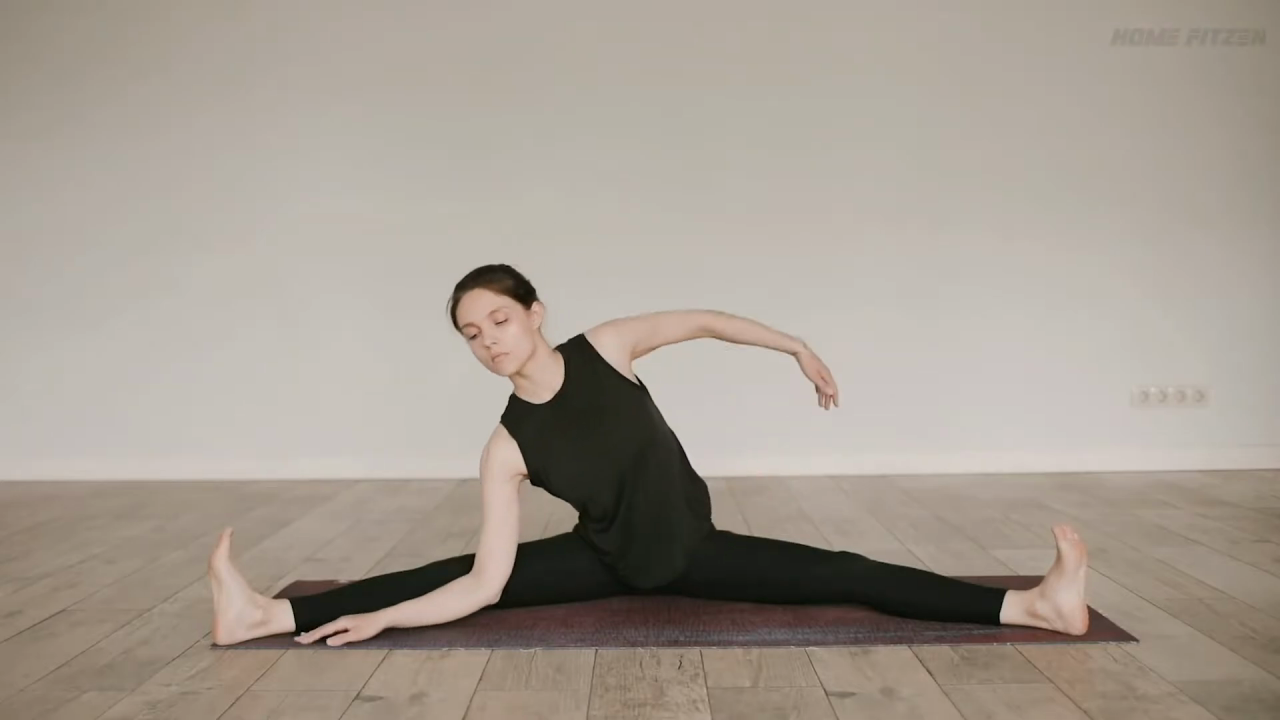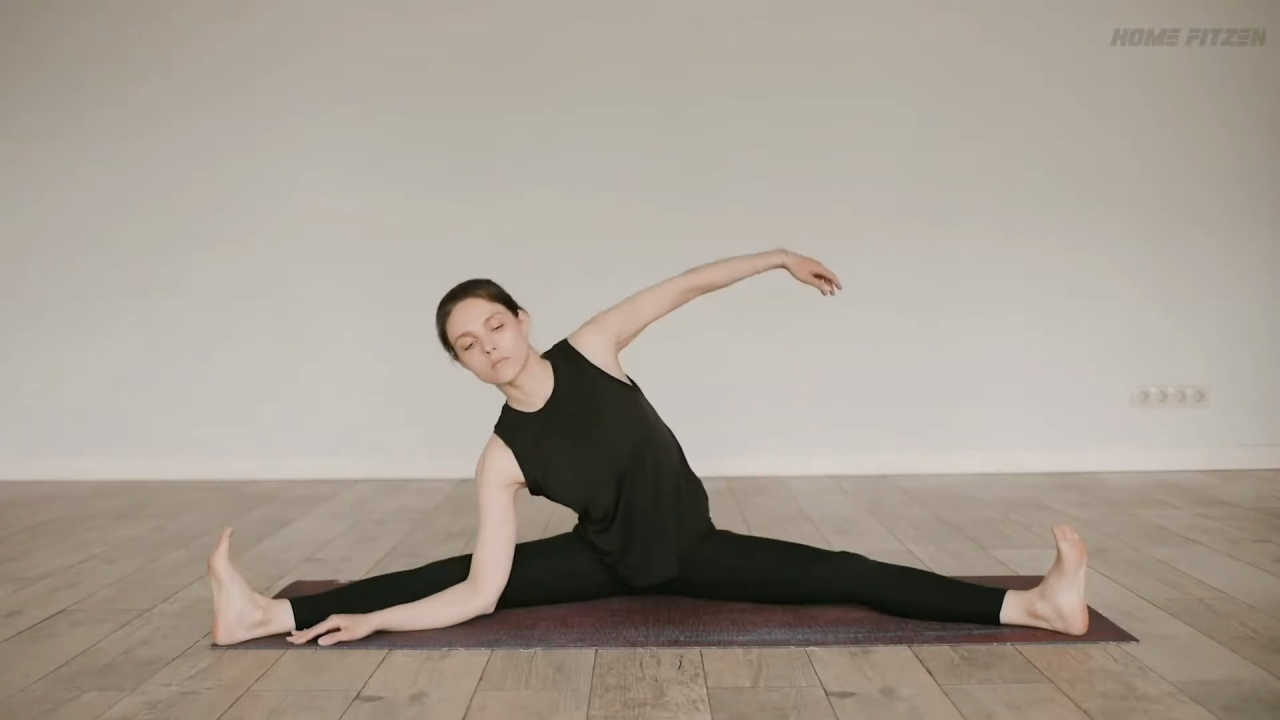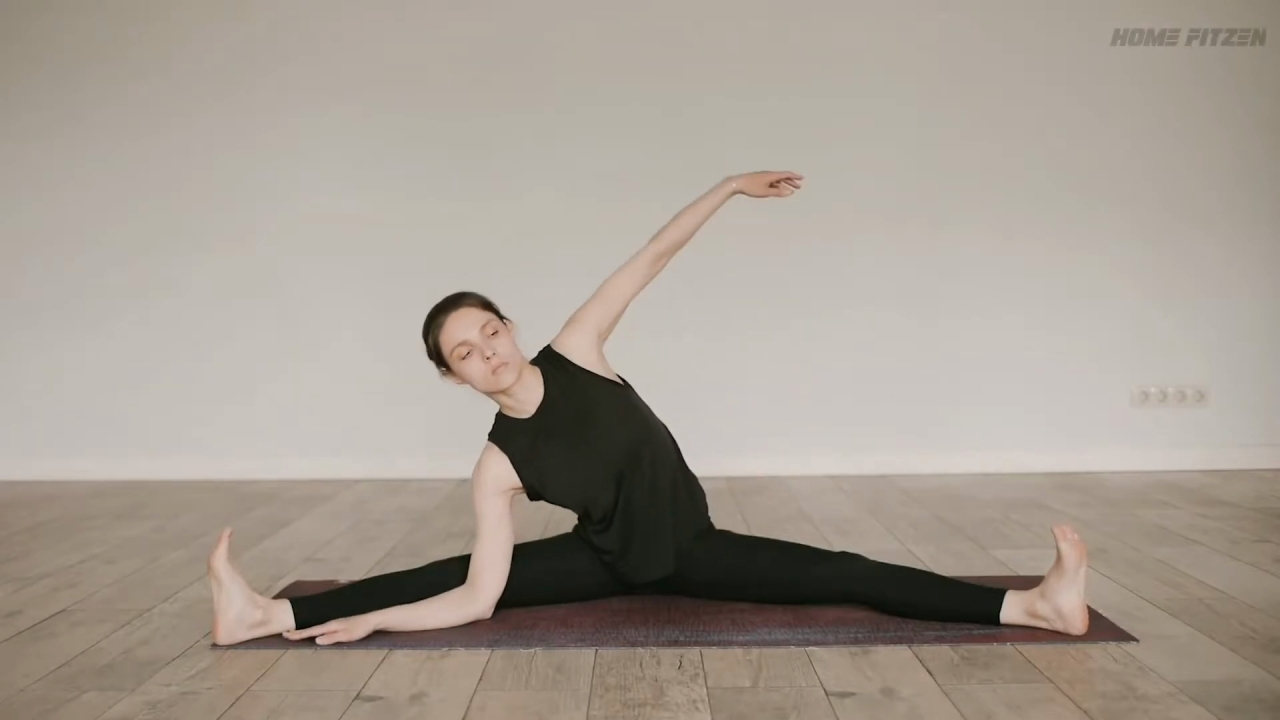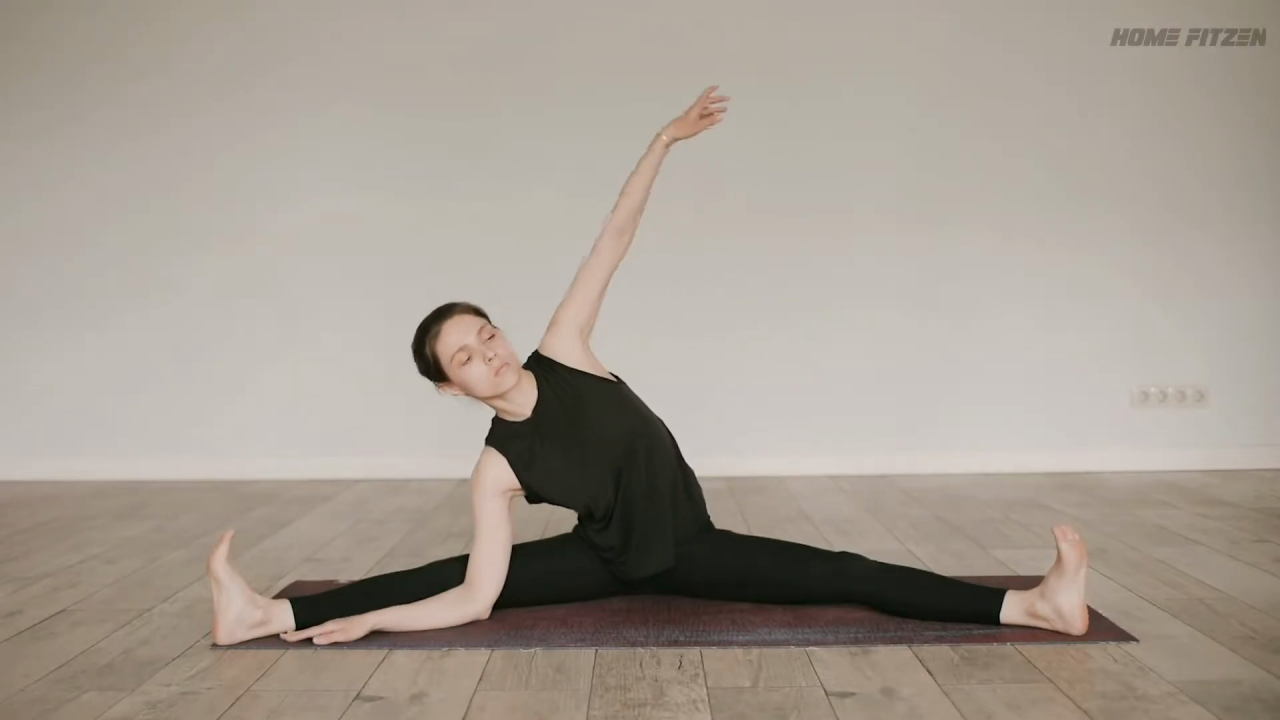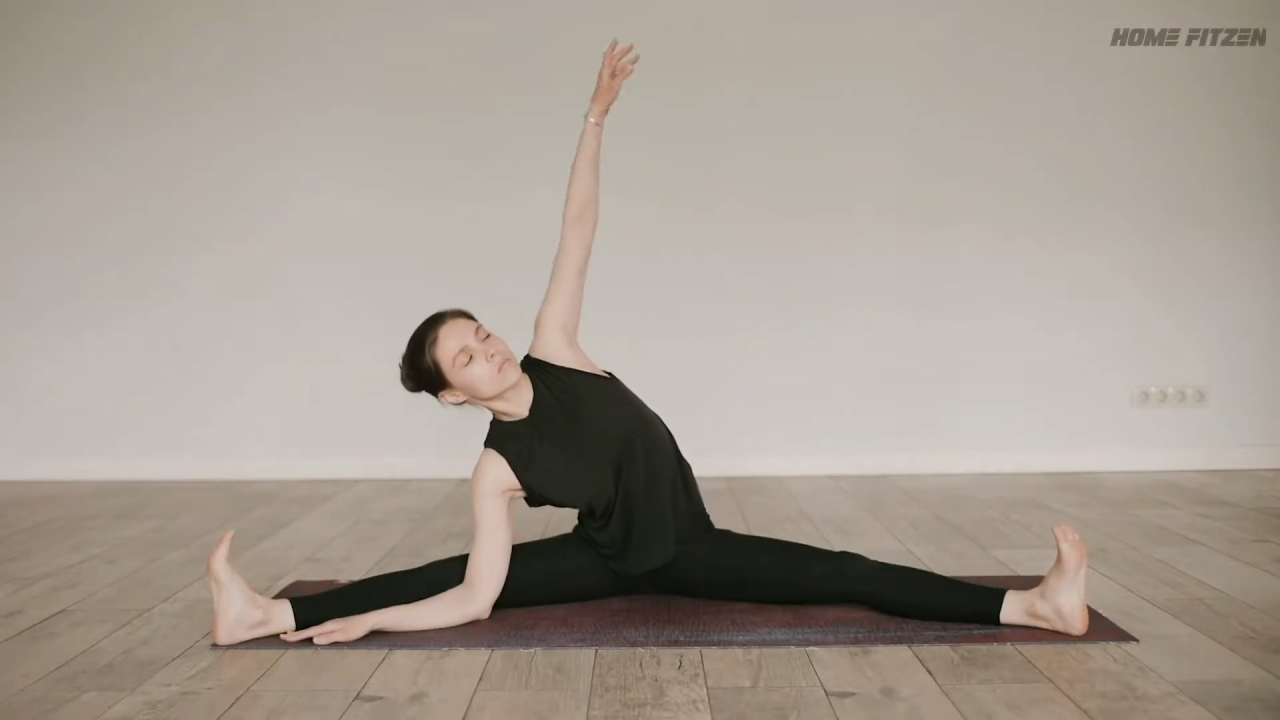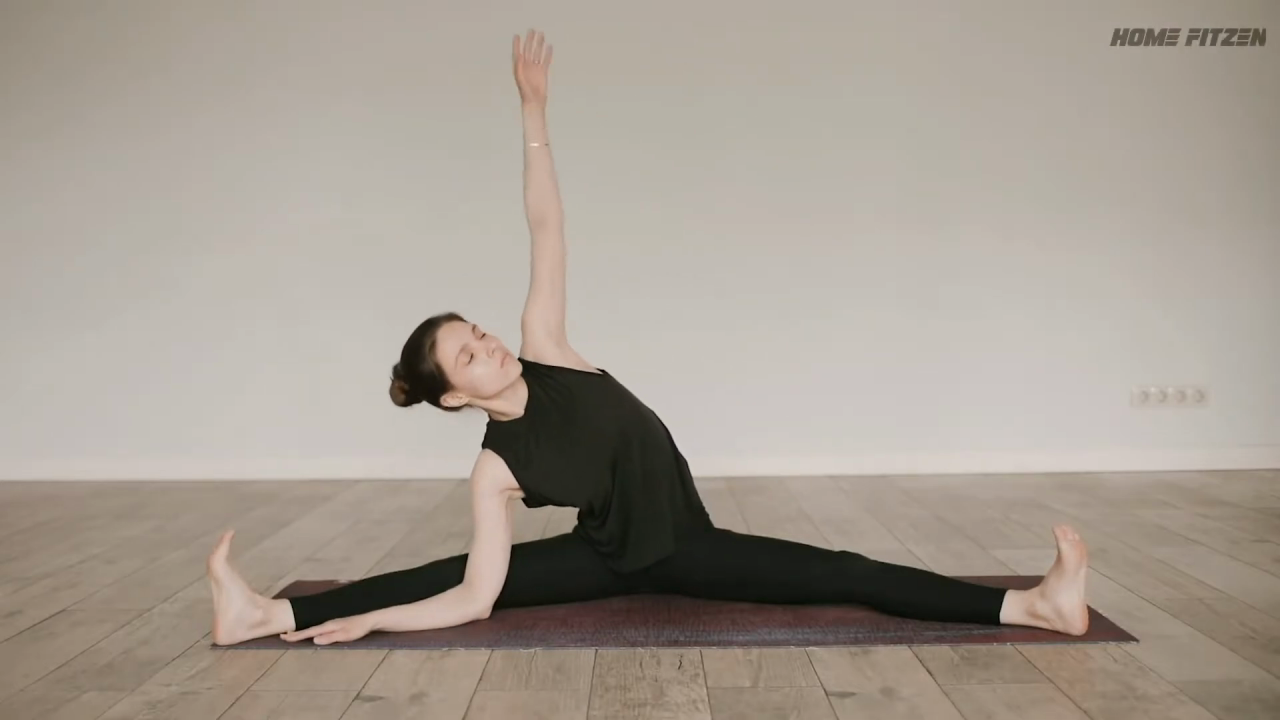
dt=0.2s
person 1, frame 1
left shoulder: (605, 346)
right shoulder: (505, 448)
left elbow: (701, 321)
right elbow: (486, 585)
left wrist: (797, 344)
right wrist: (380, 618)
left hip: (690, 549)
right hip: (604, 560)
left knee: (842, 574)
right knee: (456, 572)
left ankle: (1029, 605)
right ankle: (271, 615)
person 1, frame 2
left shoulder: (587, 351)
right shoulder: (500, 461)
left elbow: (681, 287)
right elbow: (481, 595)
left wrist: (776, 256)
right wrist: (376, 618)
left hip: (689, 549)
right hip: (605, 563)
left knee: (842, 574)
right knee: (453, 574)
left ankle: (1027, 604)
person 1, frame 3
left shoulder: (571, 354)
right shoulder: (496, 470)
left elbow: (648, 263)
right elbow: (478, 600)
left wrist: (725, 189)
right wrist: (371, 619)
left hip: (690, 550)
right hip: (605, 564)
left knee: (842, 573)
right knee: (454, 576)
left ankle: (1026, 605)
person 1, frame 4
left shoulder: (560, 356)
right shoulder: (496, 471)
left elbow: (612, 245)
right elbow: (475, 601)
left wrist: (664, 142)
right wrist: (371, 622)
left hip: (687, 547)
right hip: (606, 562)
left knee: (843, 575)
right knee: (453, 572)
left ankle: (1029, 606)
person 1, frame 5
left shoulder: (551, 353)
right shoulder: (496, 470)
left elbow: (578, 233)
right elbow: (477, 600)
left wrist: (597, 114)
right wrist: (369, 621)
left hip: (685, 545)
right hip: (605, 559)
left knee: (844, 577)
right knee: (451, 572)
left ankle: (1028, 606)
person 1, frame 6
left shoulder: (541, 351)
right shoulder: (495, 469)
left elbow: (546, 229)
right elbow: (477, 600)
left wrist: (534, 110)
right wrist: (370, 621)
left hip: (683, 545)
right hip: (605, 558)
left knee: (844, 575)
right knee: (452, 571)
left ankle: (1027, 604)
